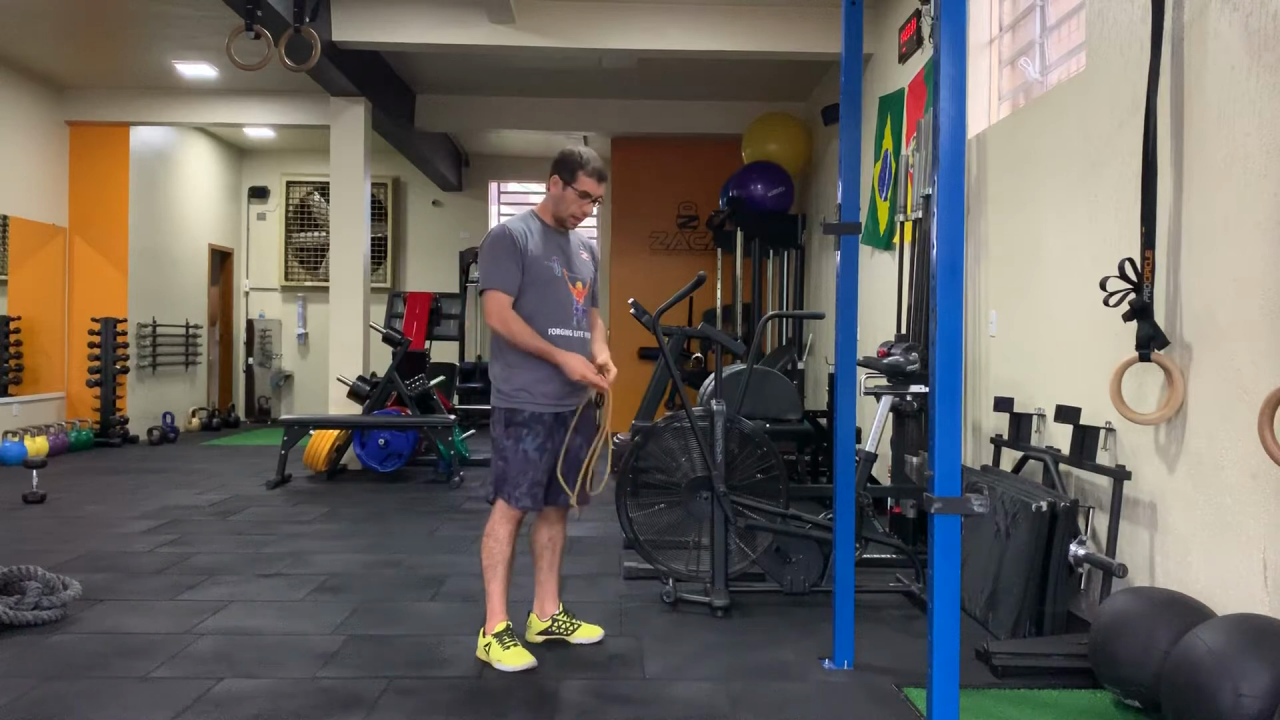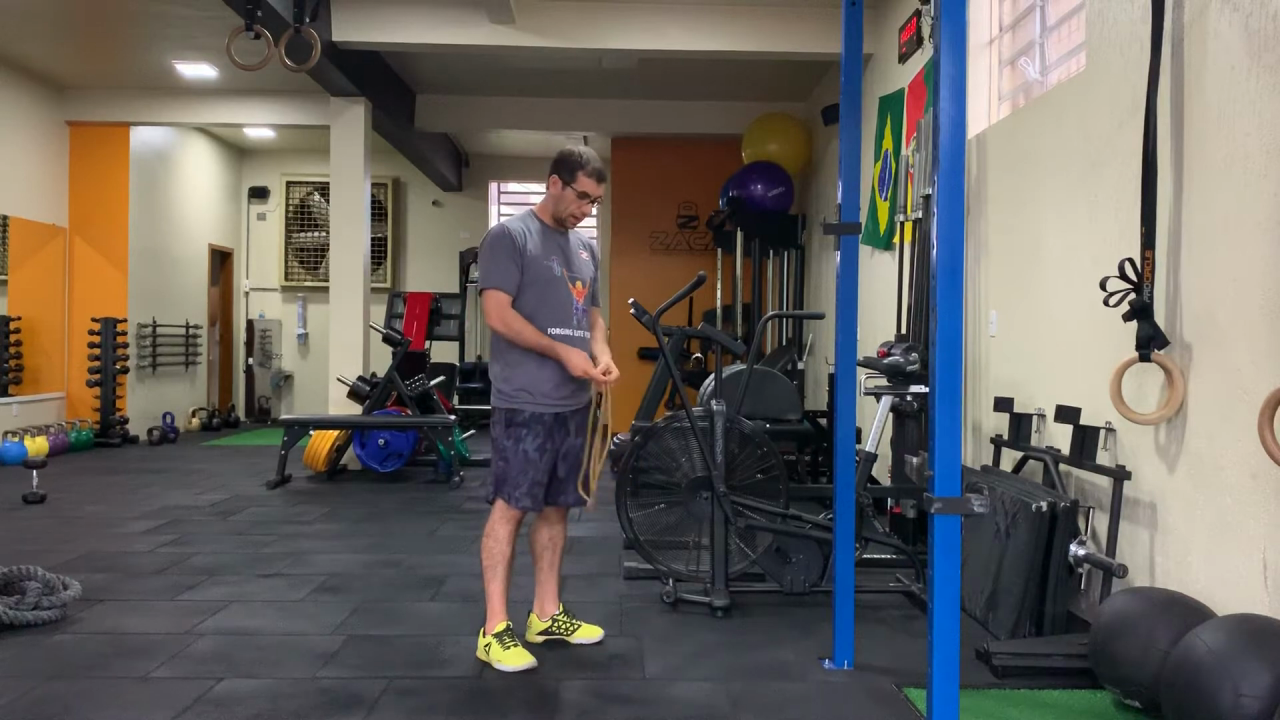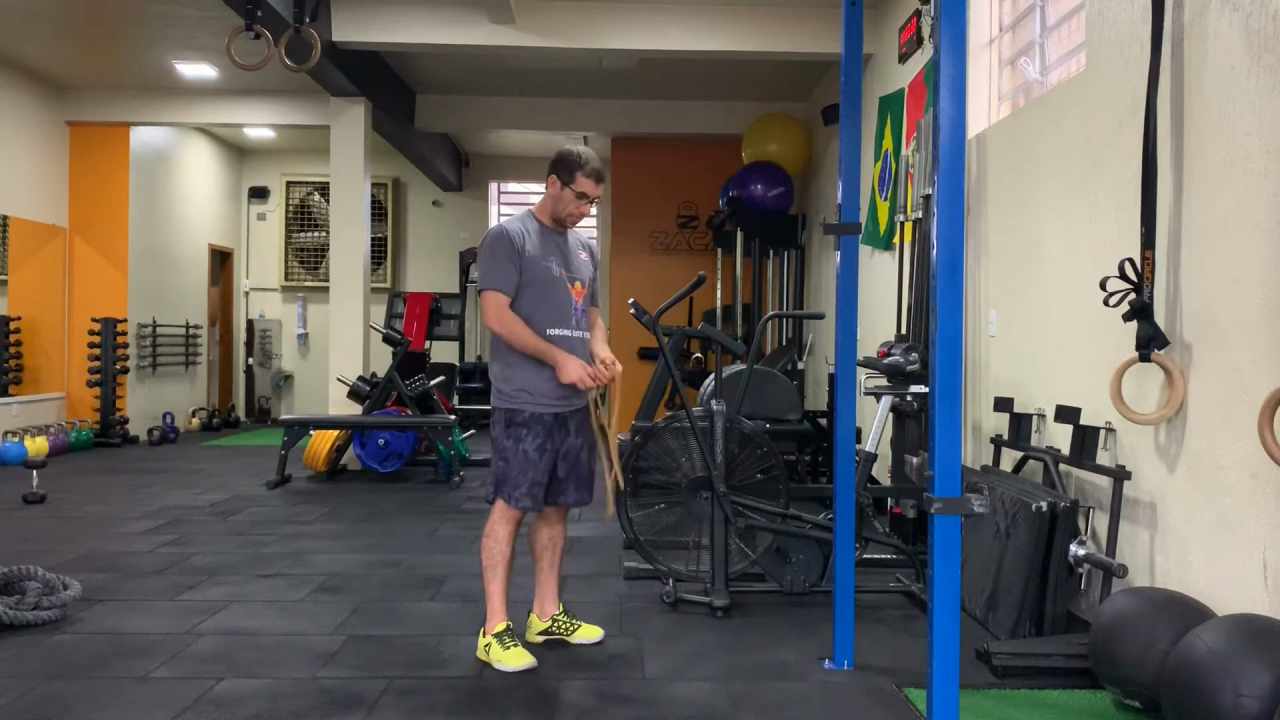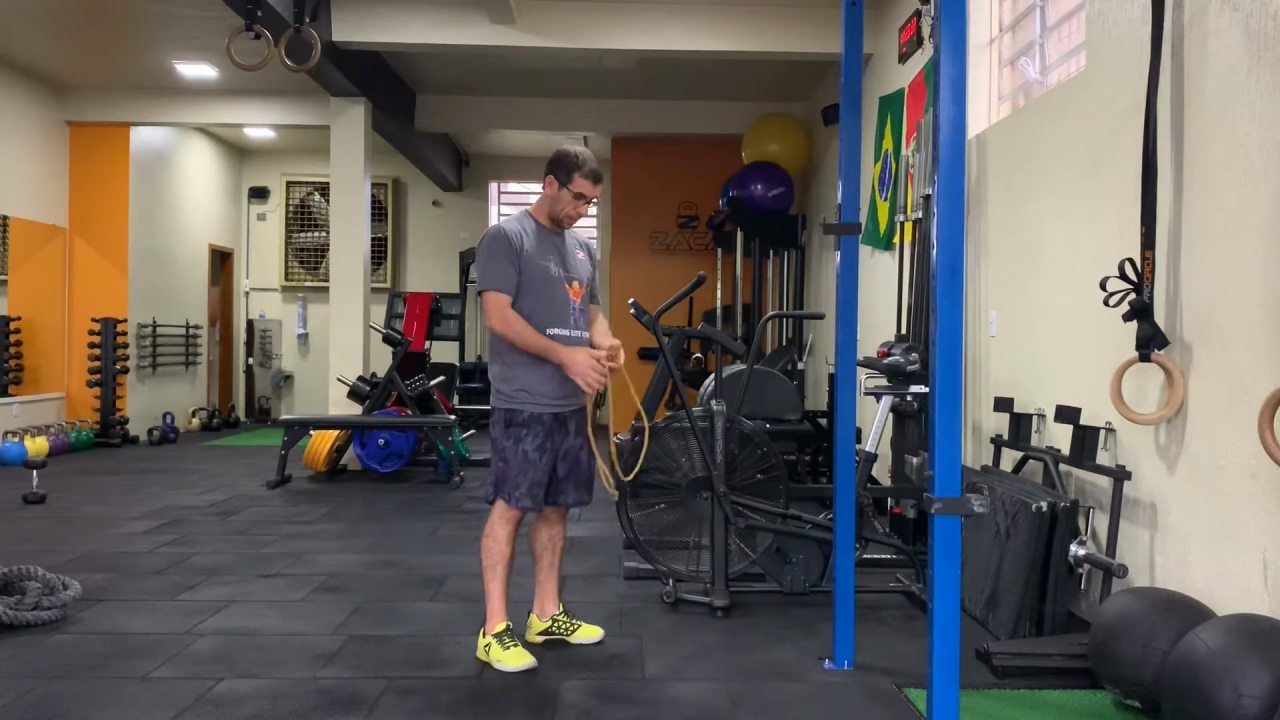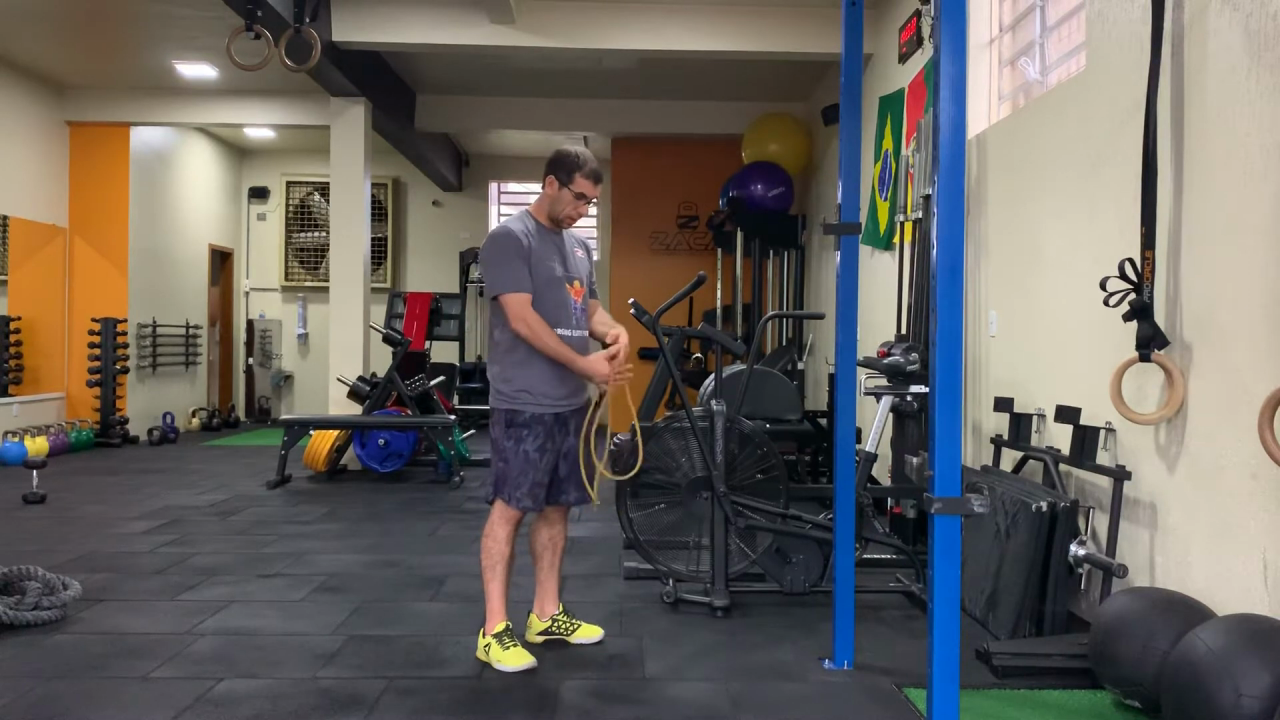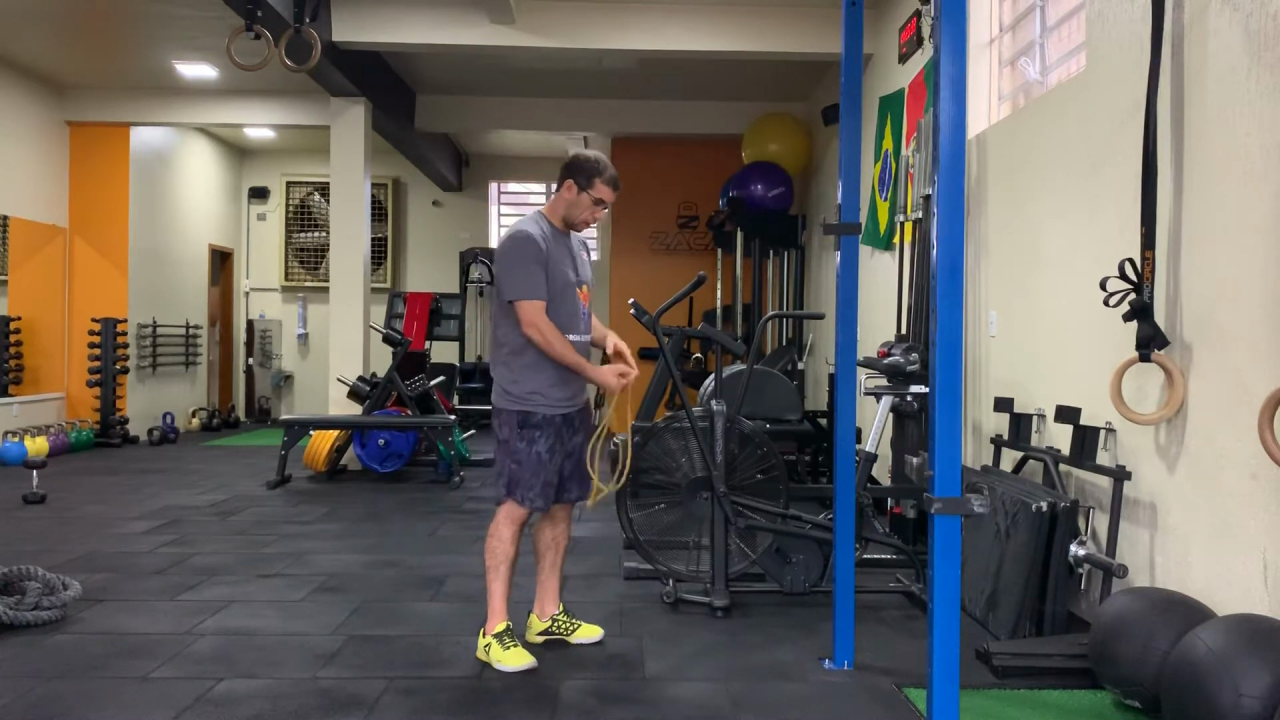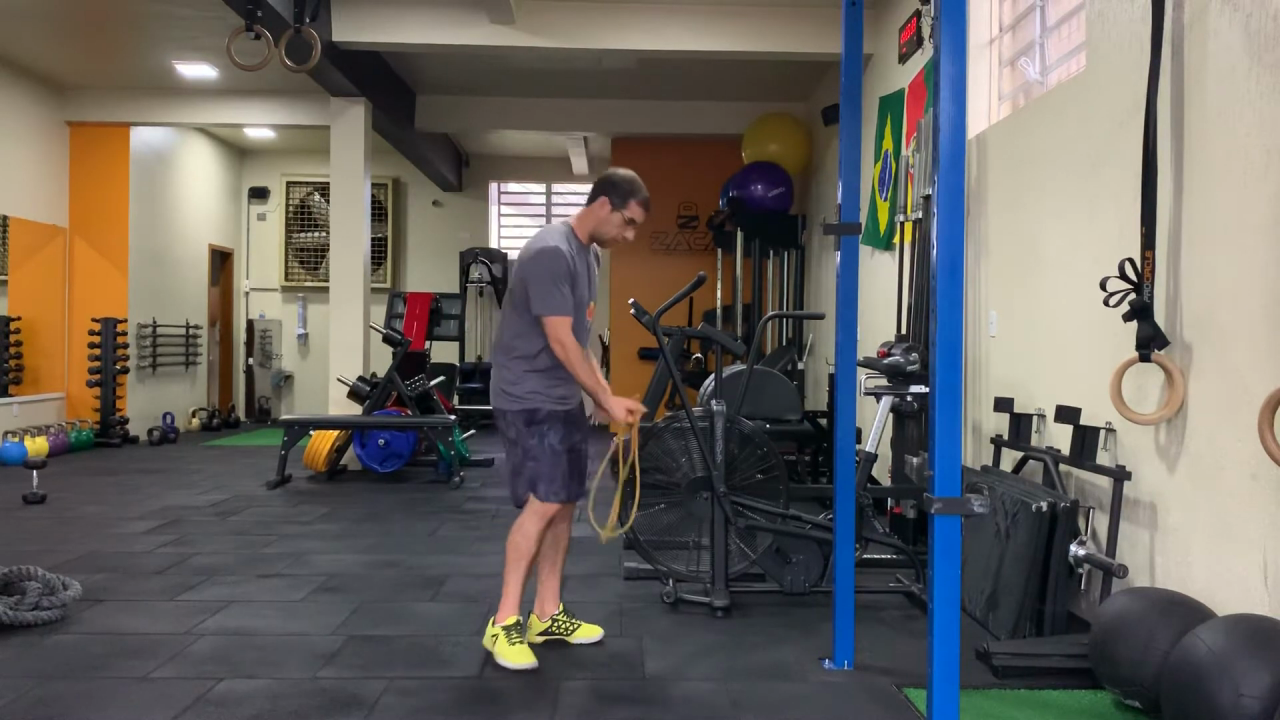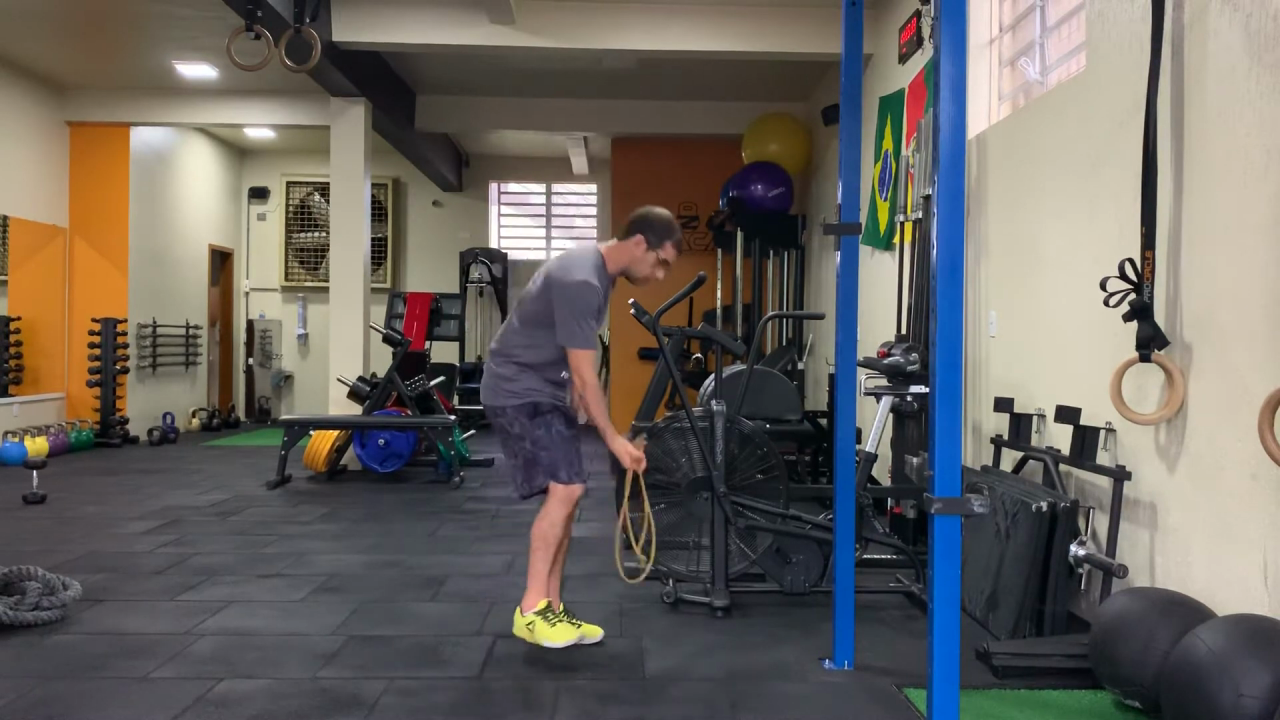
dt=0.2s
person 1, frame 1
left shoulder: (586, 248)
right shoulder: (510, 237)
right elbow: (498, 313)
left wrist: (600, 354)
right wrist: (560, 357)
left hip: (573, 403)
right hip: (525, 403)
left knee: (556, 507)
right knee: (511, 507)
left ankle: (546, 614)
right ankle: (495, 628)
person 1, frame 2
left shoulder: (586, 248)
right shoulder: (509, 236)
right elbow: (497, 313)
left wrist: (601, 354)
right wrist: (563, 352)
left hip: (574, 404)
right hip: (524, 404)
left knee: (556, 508)
right knee: (510, 508)
left ankle: (547, 614)
right ankle: (494, 629)
person 1, frame 3
left shoulder: (584, 248)
right shoulder: (508, 237)
right elbow: (496, 315)
left wrist: (601, 352)
right wrist: (558, 359)
left hip: (573, 405)
right hip: (525, 404)
left knee: (556, 508)
right knee: (511, 508)
left ankle: (547, 615)
right ankle: (494, 629)
person 1, frame 4
left shoulder: (582, 247)
right shoulder: (506, 237)
right elbow: (498, 315)
left wrist: (604, 341)
right wrist: (565, 355)
left hip: (572, 404)
right hip: (523, 404)
left knee: (556, 508)
right knee: (510, 508)
left ankle: (546, 615)
right ankle: (494, 629)
person 1, frame 5
left shoulder: (578, 246)
right shoulder: (509, 237)
left elbow: (588, 306)
right elbow: (520, 318)
left wrist: (610, 328)
right wrist: (583, 363)
left hip: (571, 403)
right hip: (523, 404)
left knee: (556, 508)
right knee: (510, 509)
left ankle: (546, 614)
right ankle: (494, 630)
person 1, frame 6
left shoulder: (577, 244)
right shoulder: (524, 240)
right elbow: (534, 324)
left wrist: (608, 336)
right wrist: (594, 373)
left hip: (570, 403)
right hip: (530, 404)
left knee: (560, 507)
right knee: (516, 509)
left ankle: (547, 614)
right ankle: (495, 630)
person 1, frame 7
left shoulder: (587, 253)
right shoulder: (551, 252)
right elbow: (560, 341)
left wrist: (601, 388)
right wrist: (606, 399)
left hip: (562, 399)
right hip: (529, 400)
left knee: (564, 505)
right knee: (543, 504)
left ankle: (547, 614)
right ankle: (504, 622)
person 1, frame 8
left shoulder: (600, 271)
right shoulder: (580, 281)
right elbow: (584, 372)
left wrist: (576, 398)
right wrist: (613, 440)
left hip: (545, 390)
right hip: (517, 392)
left knee: (564, 495)
right knee: (565, 490)
left ankle: (551, 607)
right ankle: (532, 609)
